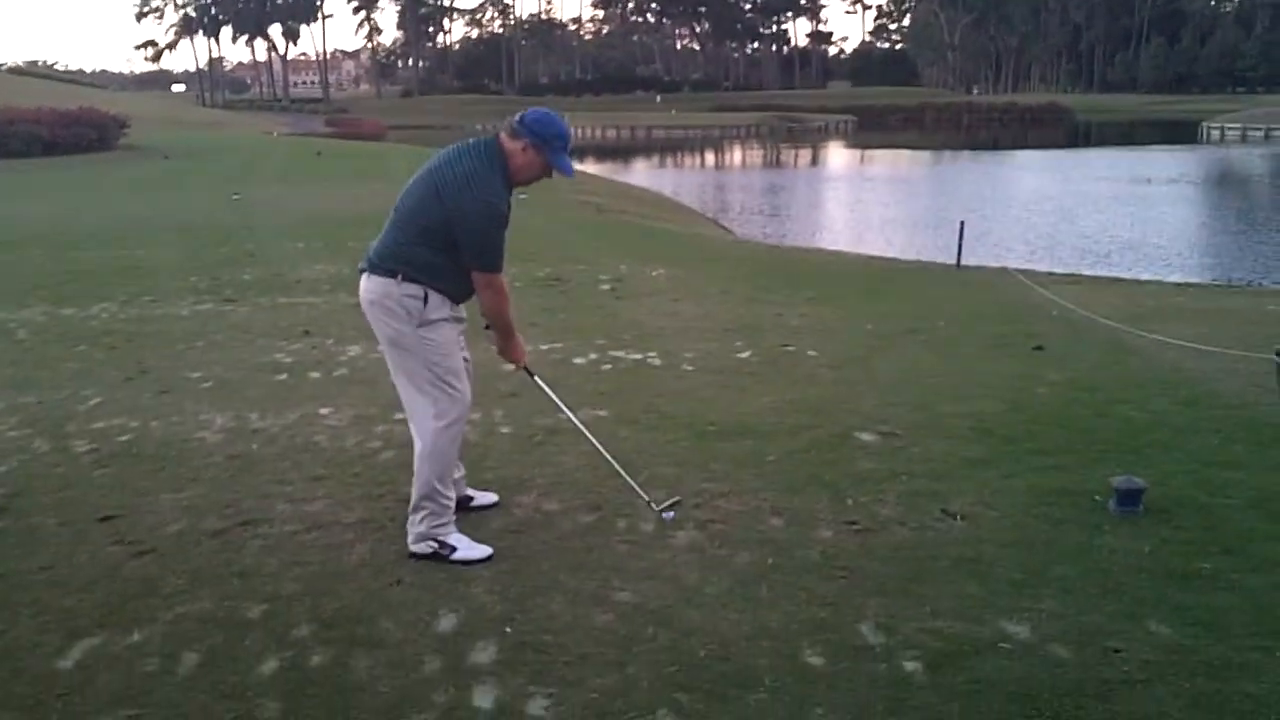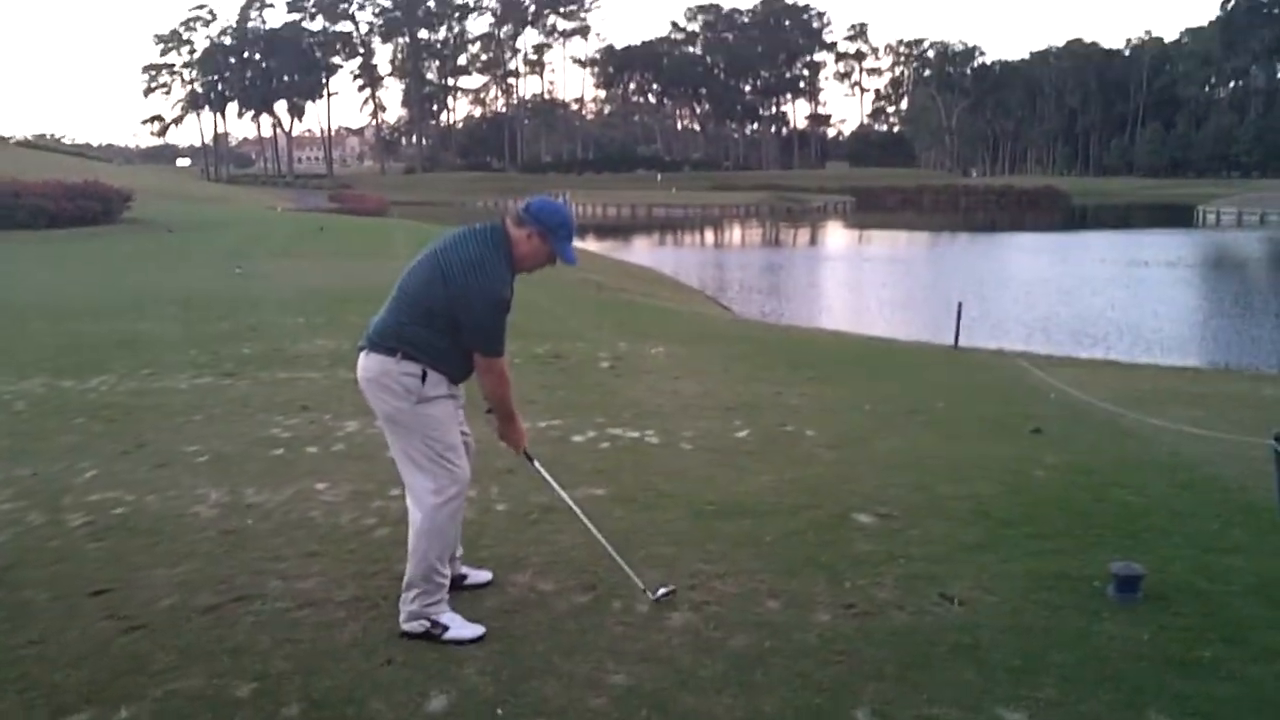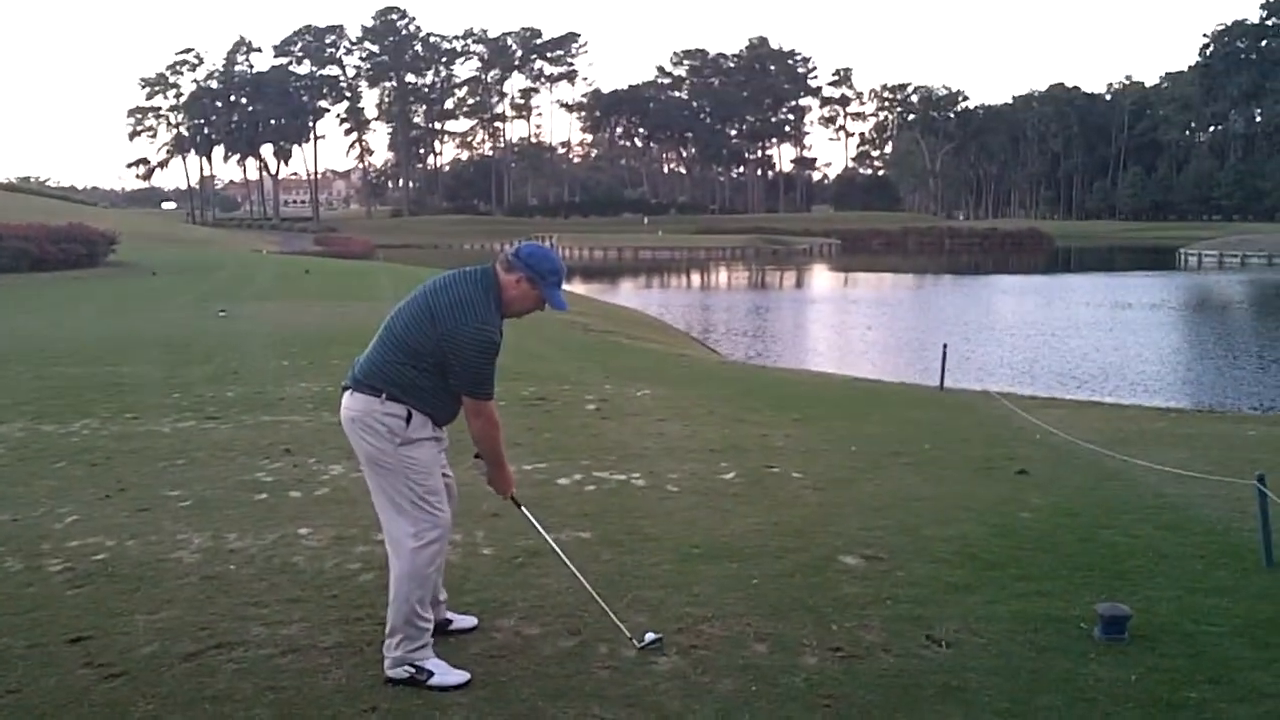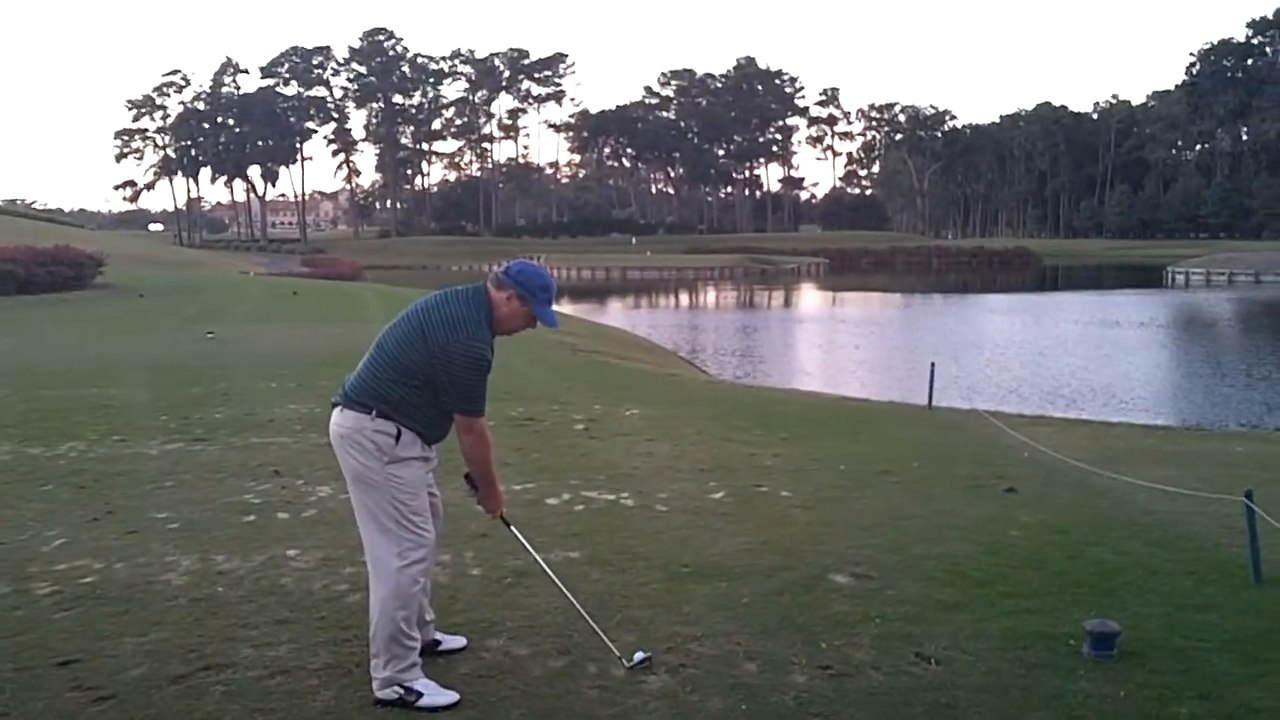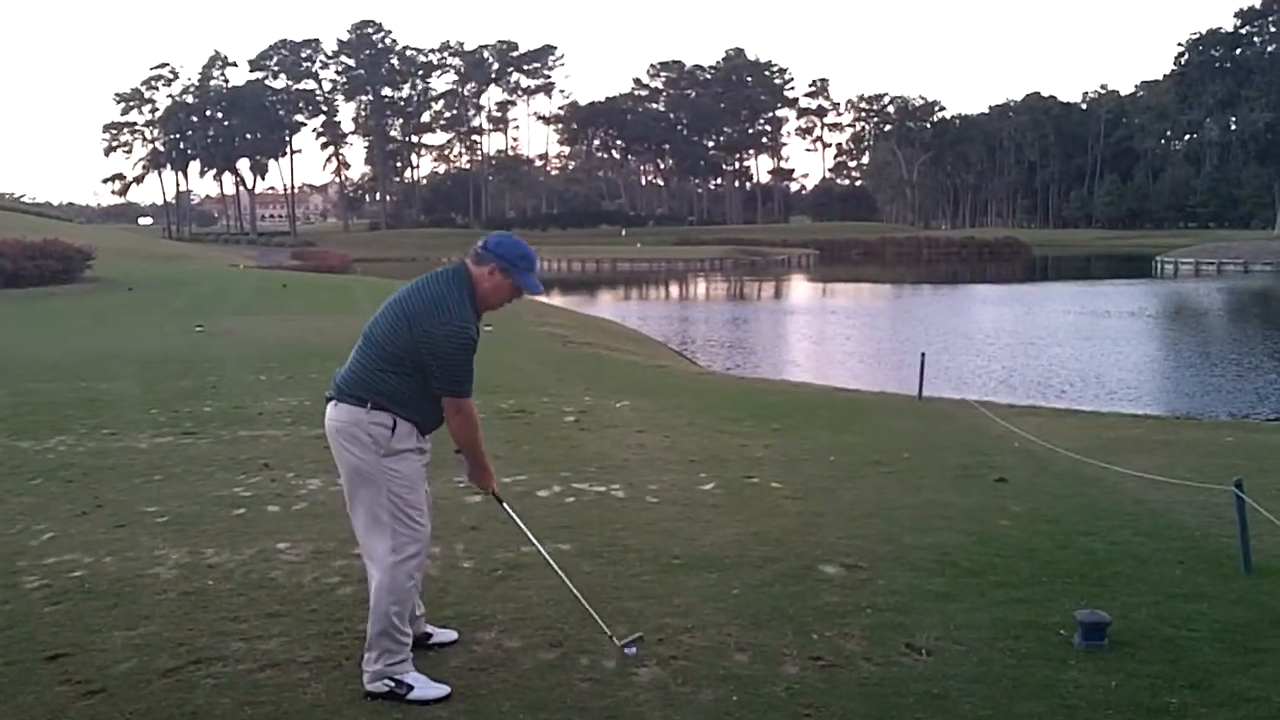
dt=0.3s
person 1, frame 1
left shoulder: (476, 156)
right shoulder: (482, 191)
right elbow: (489, 283)
right wrist: (509, 338)
left hip: (415, 288)
right hip: (406, 295)
left knee: (451, 388)
right knee: (444, 406)
left ankle: (448, 488)
right ankle: (430, 532)
person 1, frame 2
left shoulder: (481, 241)
right shoulder: (487, 276)
right elbow: (490, 367)
right wrist: (510, 423)
left hip: (414, 366)
right hip: (403, 373)
left knee: (455, 459)
right knee: (443, 483)
left ankle: (444, 566)
right ankle: (423, 611)
person 1, frame 3
left shoulder: (471, 284)
right shoulder: (476, 320)
right elbow: (480, 412)
right wrist: (499, 469)
left hip: (395, 408)
right hip: (387, 415)
left knee: (439, 505)
right knee: (422, 527)
left ankle: (430, 612)
right ankle: (407, 657)
person 1, frame 4
left shoulder: (462, 304)
right shoulder: (468, 337)
right elbow: (471, 428)
right wrist: (490, 488)
left hip: (385, 426)
right hip: (377, 433)
left knee: (423, 527)
right knee: (404, 549)
left ankle: (418, 633)
right ankle: (395, 677)
person 1, frame 5
left shoulder: (444, 286)
right shoulder: (452, 317)
right elbow: (458, 409)
left wrist: (471, 458)
right wrist: (480, 467)
left hip: (370, 416)
right hip: (373, 425)
left knee: (404, 534)
right knee: (400, 542)
left ankle: (409, 626)
right ankle: (387, 671)
